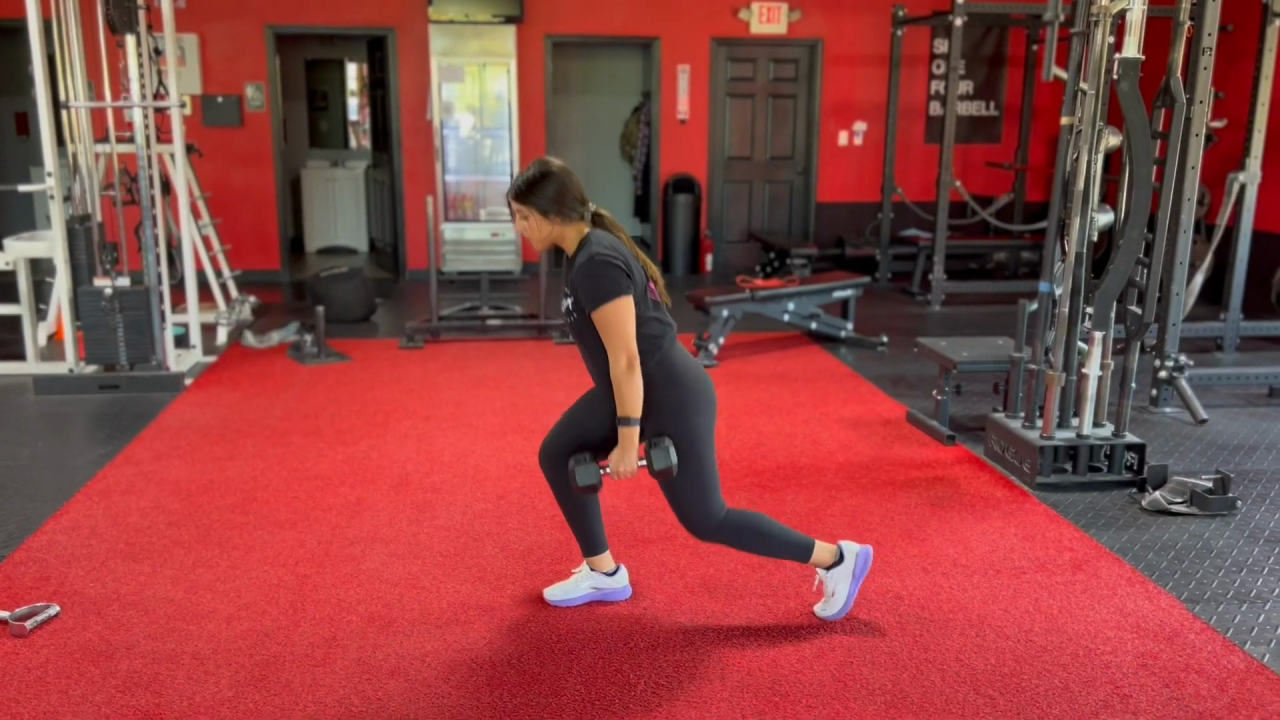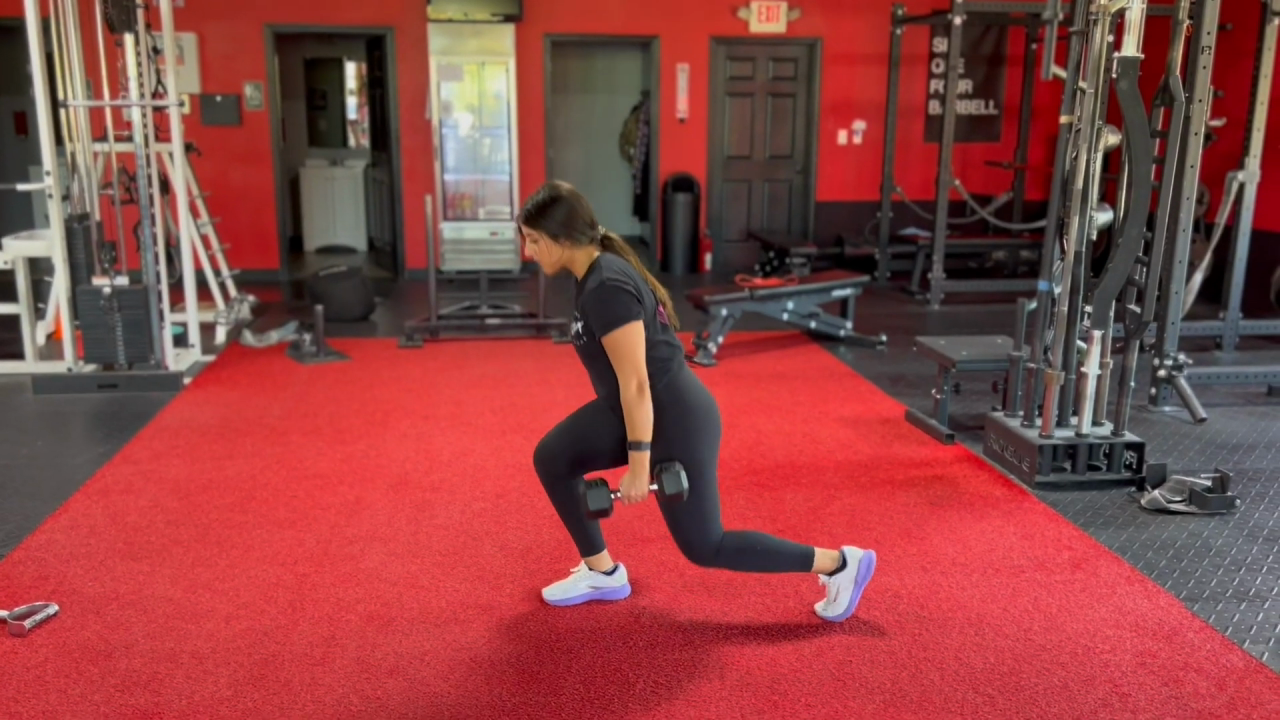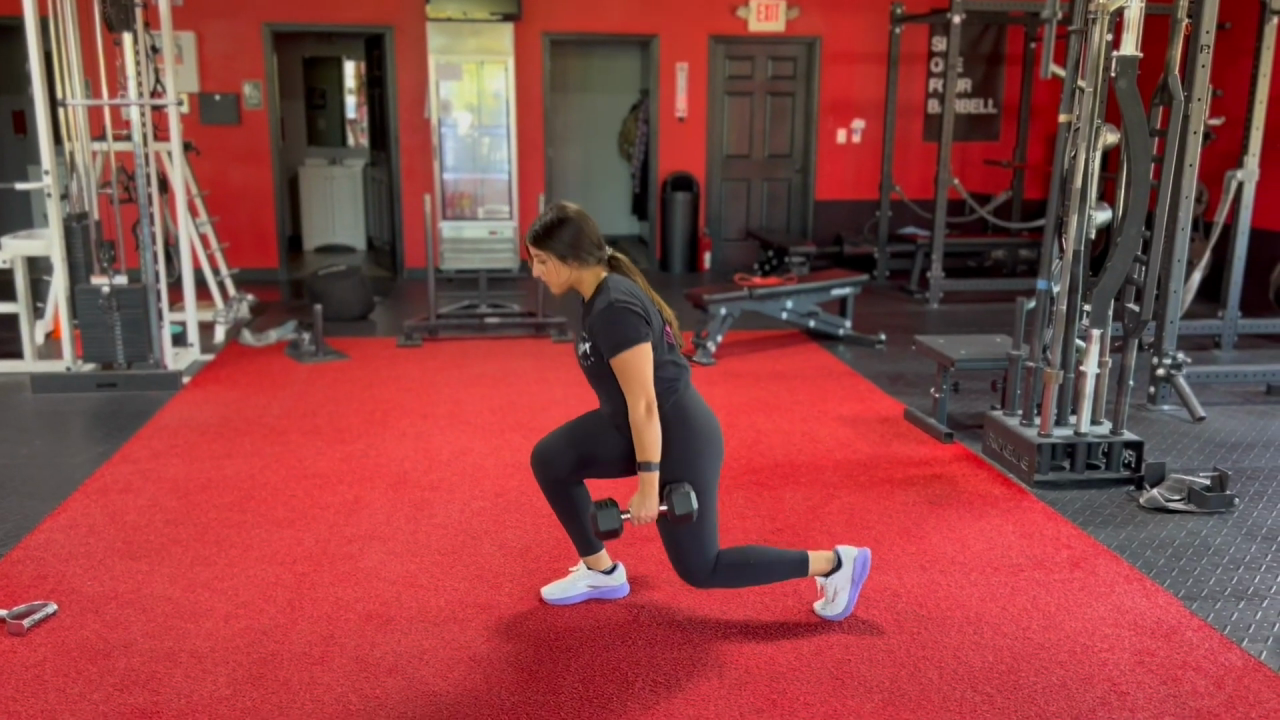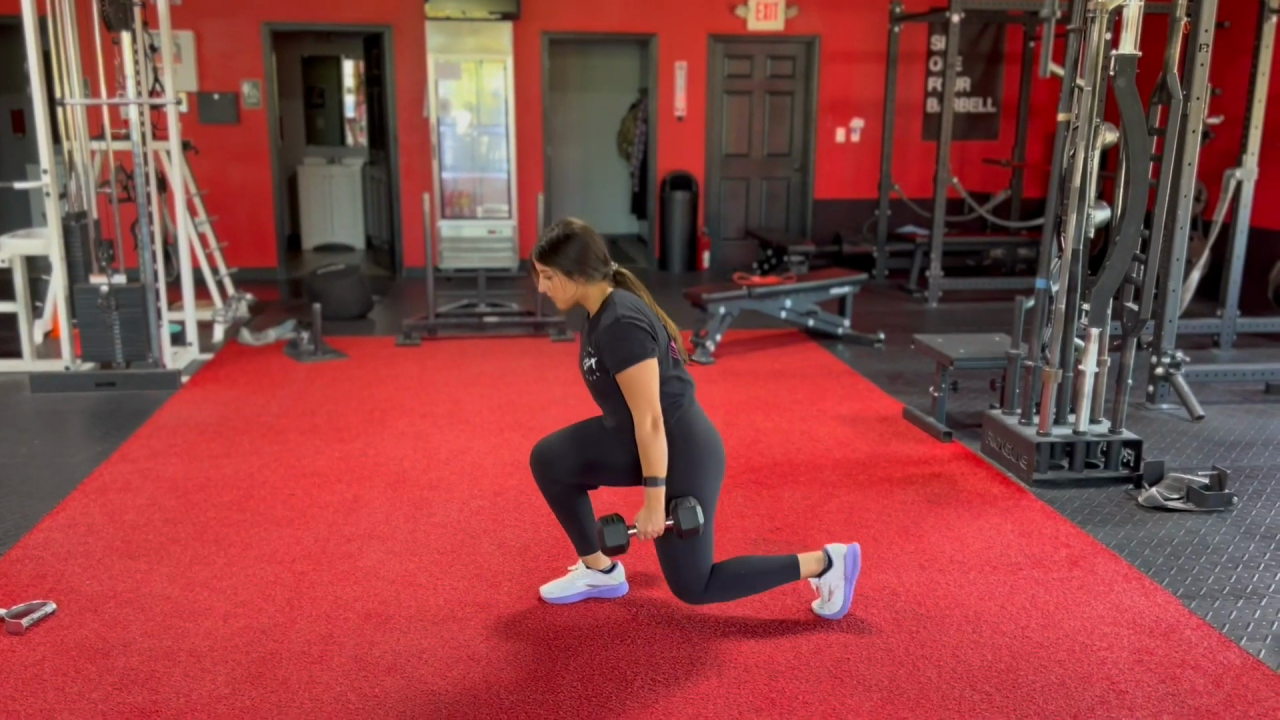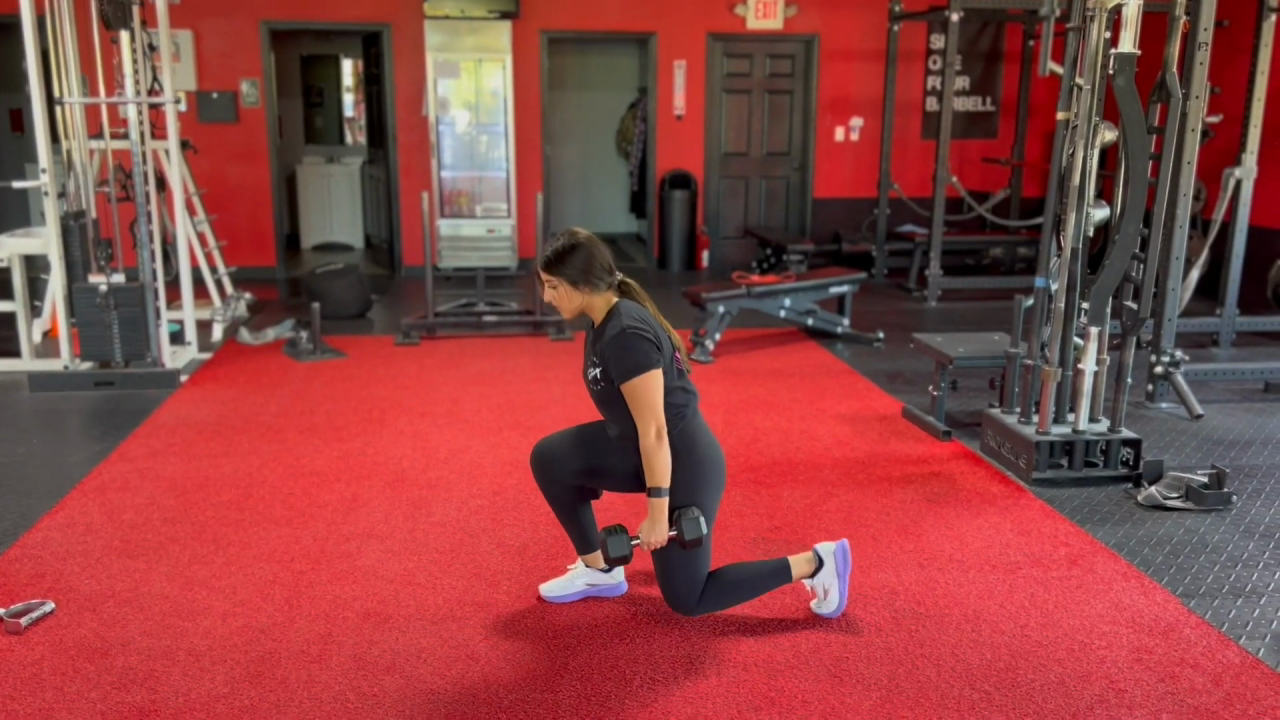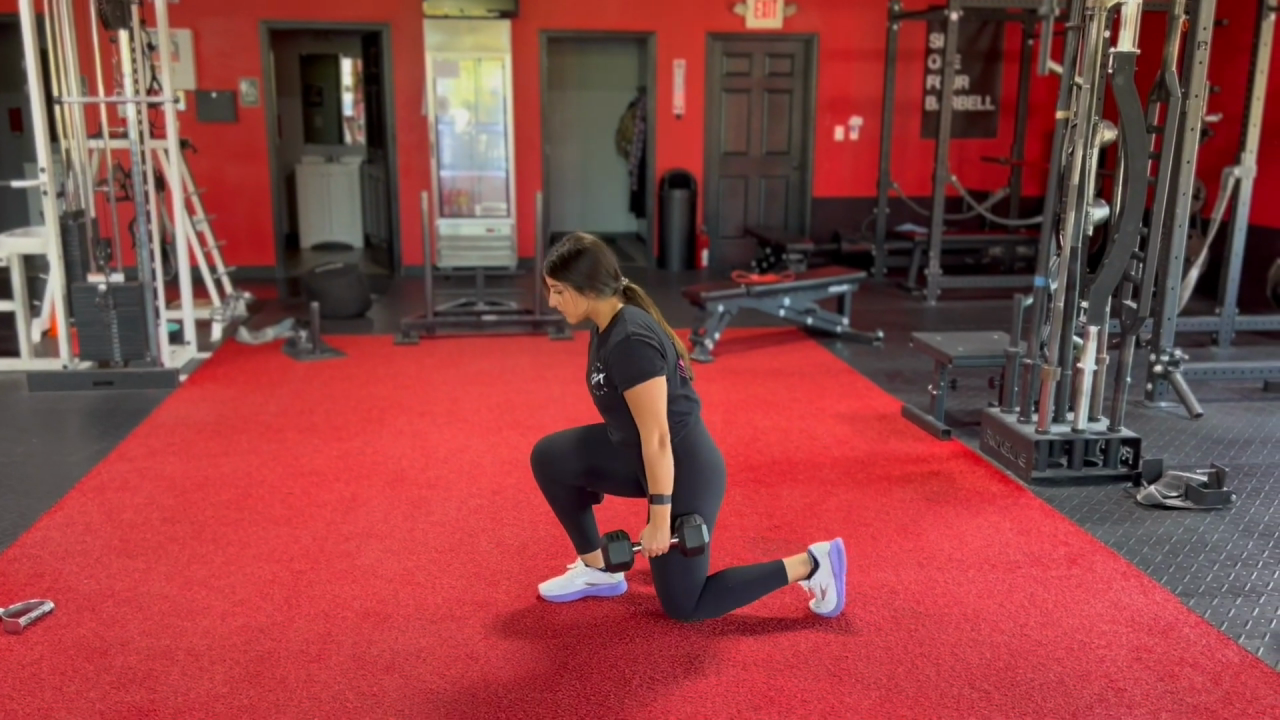
dt=0.1s
person 1, frame 1
left shoulder: (596, 263)
right shoulder: (587, 251)
left elbow: (625, 358)
left wrist: (628, 440)
right wrist: (620, 420)
left hip: (671, 395)
right hip: (643, 388)
left knee: (705, 520)
right knee: (557, 456)
left ankle: (837, 558)
right ankle: (604, 573)
person 1, frame 2
left shoulder: (607, 289)
right shoulder: (595, 276)
left elbow: (635, 382)
left wrist: (638, 462)
right wrist: (621, 438)
left hip: (676, 419)
right hip: (647, 411)
left knee: (702, 545)
right knee: (552, 458)
left ankle: (840, 563)
right ankle: (602, 572)
person 1, frame 3
left shoulder: (615, 309)
right shoulder: (601, 294)
left elbow: (644, 404)
left wrist: (648, 484)
right wrist: (619, 448)
left hip: (680, 437)
right hip: (650, 428)
left knee: (698, 568)
right knee: (550, 460)
left ankle: (835, 564)
right ankle: (601, 571)
person 1, frame 4
left shoulder: (620, 325)
right shoulder: (604, 311)
left elbow: (650, 420)
left wrist: (654, 499)
right wrist: (607, 463)
left hip: (682, 453)
right hip: (648, 442)
left knee: (691, 586)
right knee: (548, 460)
left ankle: (826, 563)
right ankle: (599, 570)
person 1, frame 5
left shoulder: (626, 335)
right shoulder: (607, 320)
left elbow: (654, 431)
left wrist: (658, 510)
right wrist: (603, 468)
left hip: (684, 463)
right hip: (650, 451)
left knee: (686, 598)
right knee: (549, 460)
left ankle: (817, 563)
right ankle: (599, 569)
person 1, frame 6
left shoulder: (630, 342)
right shoulder: (611, 326)
left elbow: (657, 437)
left wrist: (659, 517)
right wrist: (599, 471)
left hip: (684, 470)
right hip: (647, 456)
left knee: (683, 605)
right knee: (550, 458)
left ankle: (811, 564)
right ankle: (597, 569)
